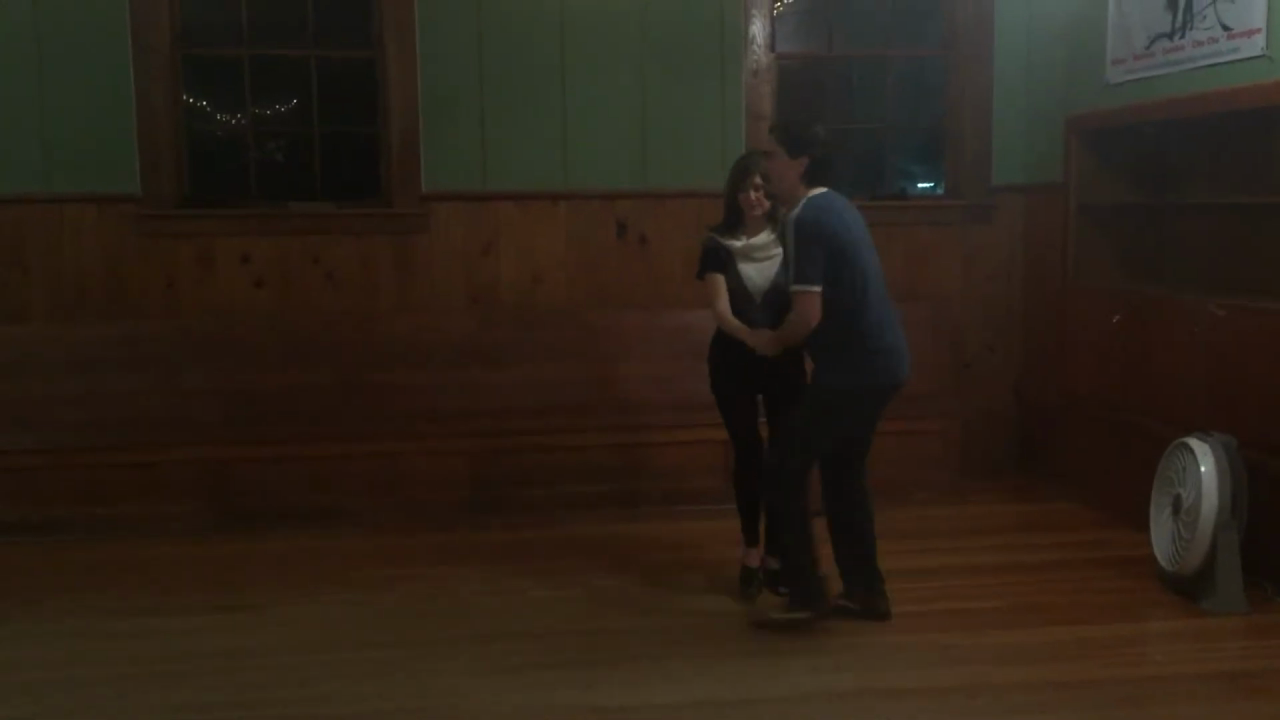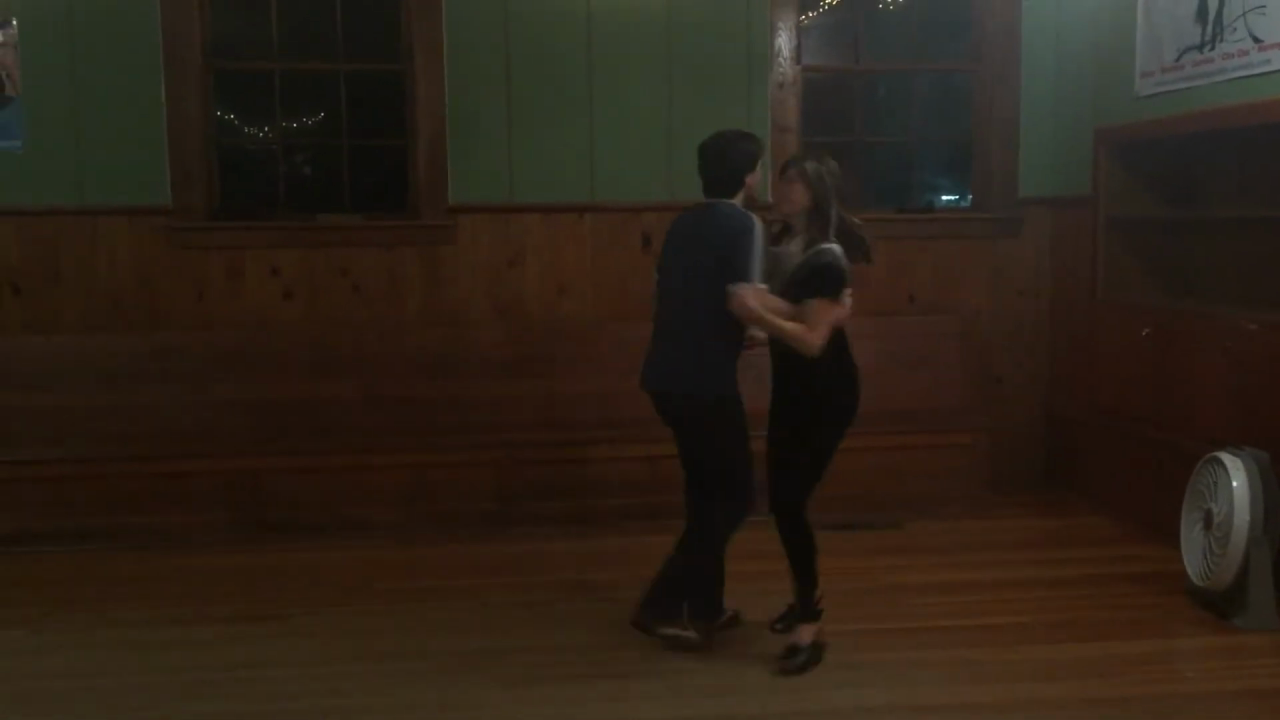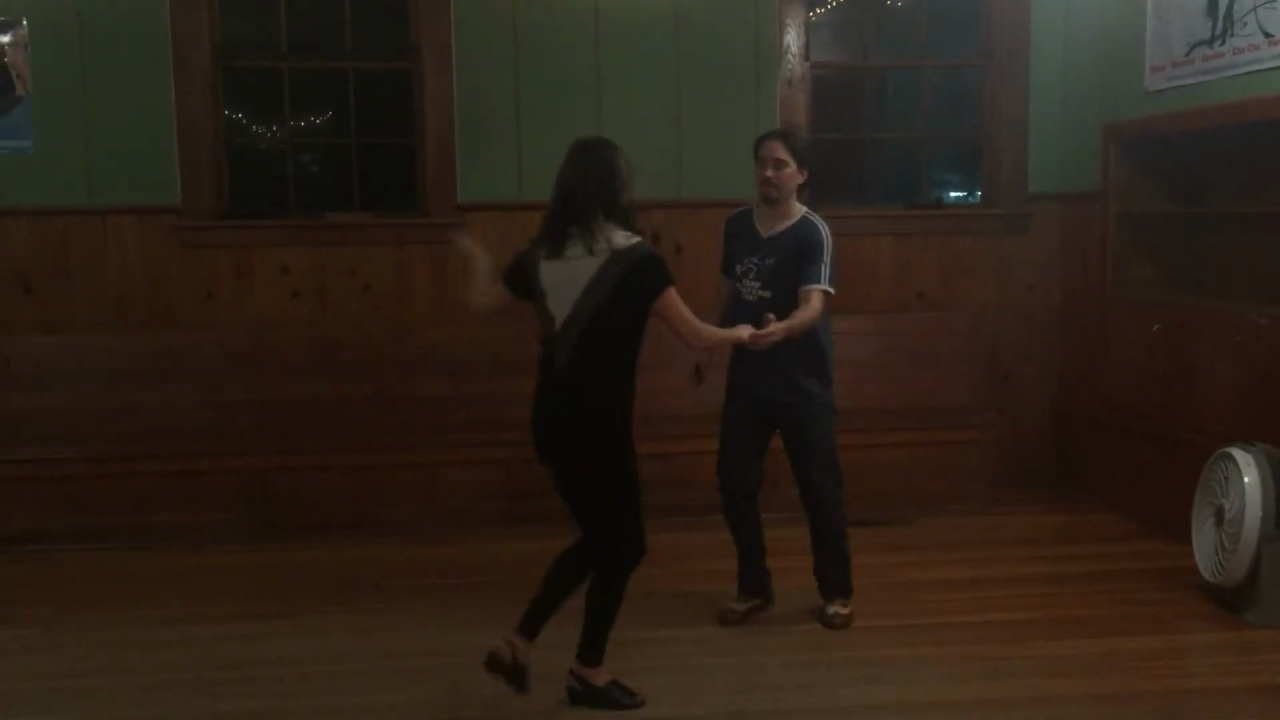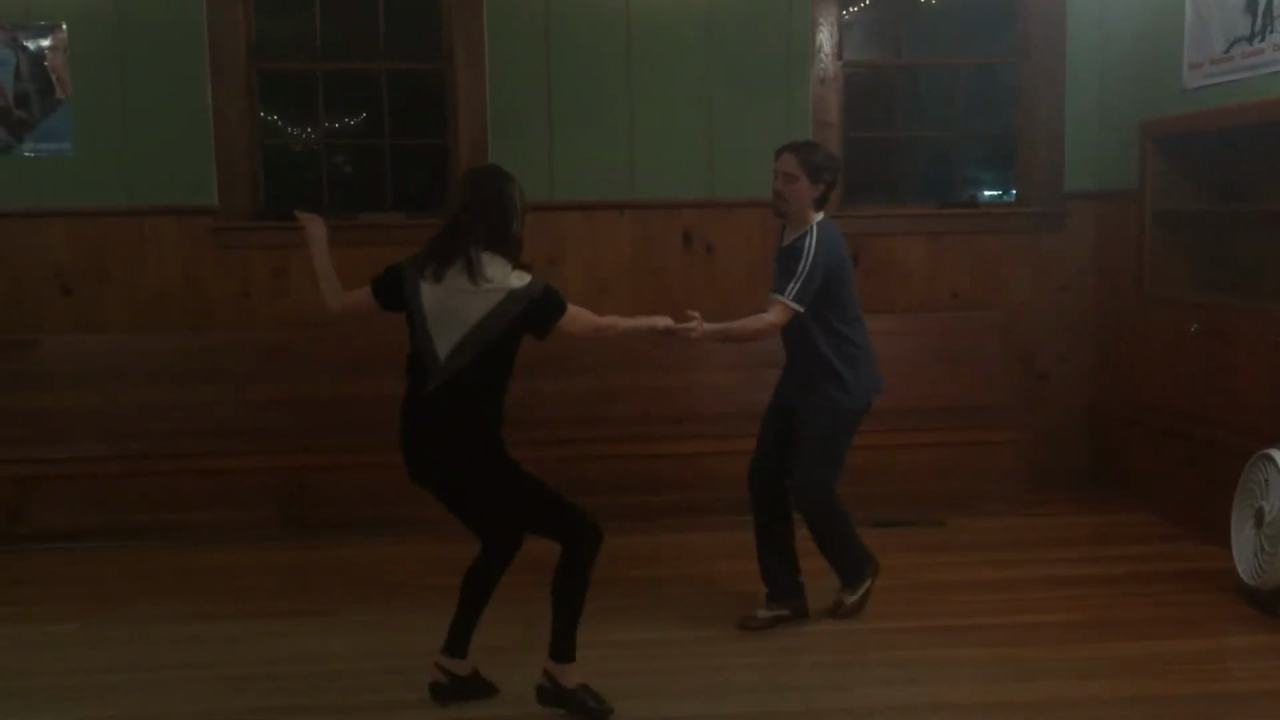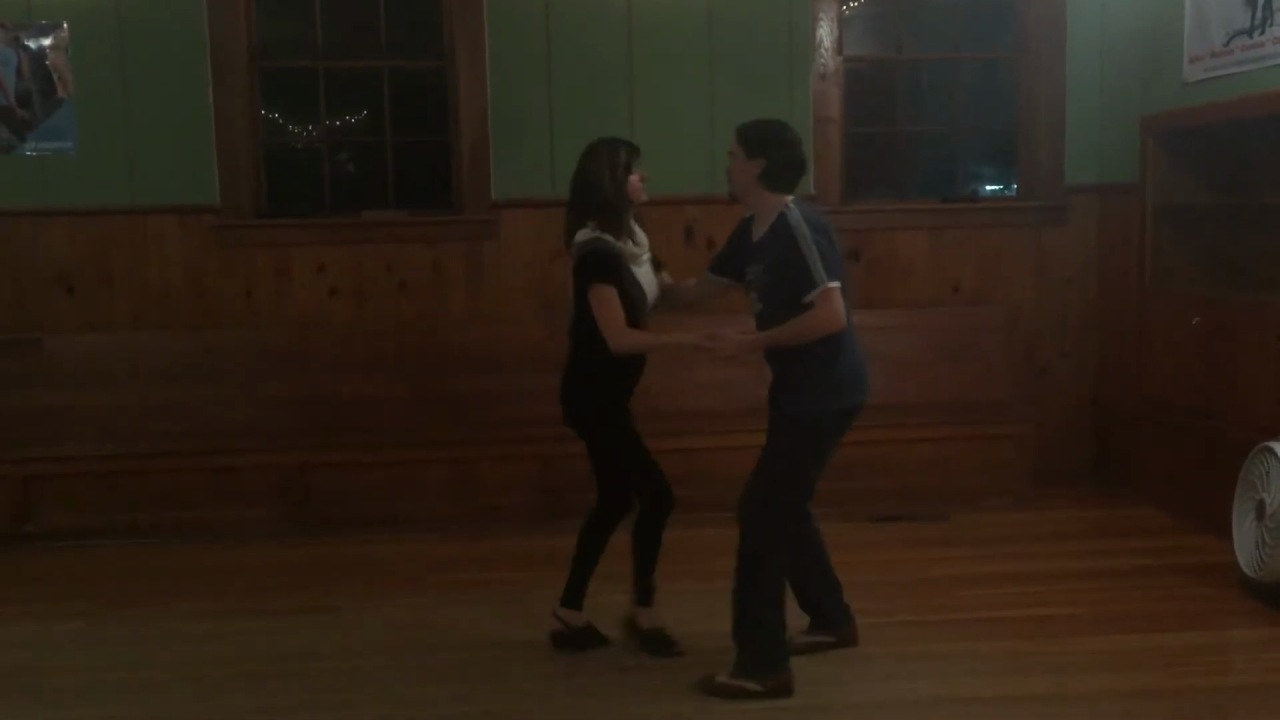
dt=1s
person 1, frame 1
right shoulder: (718, 246)
right elbow: (721, 311)
right wrist: (754, 337)
left hip: (785, 364)
right hip: (733, 364)
right knee: (749, 453)
left ankle: (773, 555)
right ankle: (751, 551)
person 1, frame 2
left shoulder: (823, 261)
right shoulder: (790, 249)
left elbow: (812, 341)
left wrist: (759, 311)
right wrist: (765, 319)
left hip: (825, 394)
right hip: (794, 391)
left knee: (788, 499)
right knee: (785, 492)
left ankle: (809, 629)
right ankle: (806, 598)
person 1, frame 3
left shoulder: (541, 255)
right shoulder: (636, 257)
left elbow: (481, 300)
right elbow: (696, 336)
left wrist: (478, 257)
right wrist: (740, 333)
left hip: (553, 418)
right hip: (598, 422)
left knee: (598, 537)
right knee: (625, 543)
left ankle: (518, 643)
right ankle: (591, 672)
person 1, frame 4
left shoulder: (417, 274)
right shoulder: (521, 293)
left elbow: (337, 302)
right elbow: (595, 326)
left wrist: (318, 244)
right wrist: (653, 323)
left hip: (422, 444)
right hip: (469, 448)
left knee: (502, 536)
right knee: (581, 535)
left ankle: (452, 665)
right ankle: (562, 672)
person 1, frame 5
left shoulder: (627, 242)
right shoulder: (598, 251)
left elbow: (661, 299)
right elbow: (617, 337)
right wrist: (693, 340)
left hip: (605, 392)
right hip: (593, 393)
left knee: (617, 499)
right knee: (655, 493)
left ankle: (568, 617)
right ankle: (641, 614)
person 2, frame 1
left shoulder: (803, 220)
right shoulder: (837, 208)
left elbow: (809, 314)
left wrist: (773, 341)
left hip: (852, 371)
right hip: (882, 364)
left knee: (785, 469)
right knee: (843, 474)
left ankle: (807, 596)
right ankle: (866, 591)
person 2, frame 2
left shoulder: (686, 222)
right shoulder: (742, 226)
left hip: (665, 375)
right hip: (698, 382)
left knee: (707, 490)
right knee: (732, 492)
left ankle: (704, 608)
right ankle: (662, 610)
person 2, frame 3
left shoulder: (813, 233)
right shoulder: (735, 226)
left elbow: (814, 307)
left wrist: (780, 331)
left hip: (803, 384)
right hip: (748, 380)
left knee: (820, 488)
right knee: (735, 484)
left ankle: (836, 591)
right ankle: (754, 587)
person 2, frame 4
left shoulder: (816, 245)
right shoulder: (792, 234)
left elbow: (773, 320)
left wrist: (710, 331)
left hip: (839, 386)
right hip: (802, 379)
left knee: (812, 488)
right knee: (765, 479)
left ankle: (858, 571)
right ankle: (785, 595)
person 2, frame 5
left shoulder: (797, 227)
right shoulder: (751, 233)
left elbow: (830, 316)
right elbow: (695, 291)
left wrist: (751, 342)
left hip: (825, 392)
right hip: (803, 390)
left knee: (761, 512)
right knee: (784, 508)
left ankle: (762, 665)
right ankle: (832, 620)
